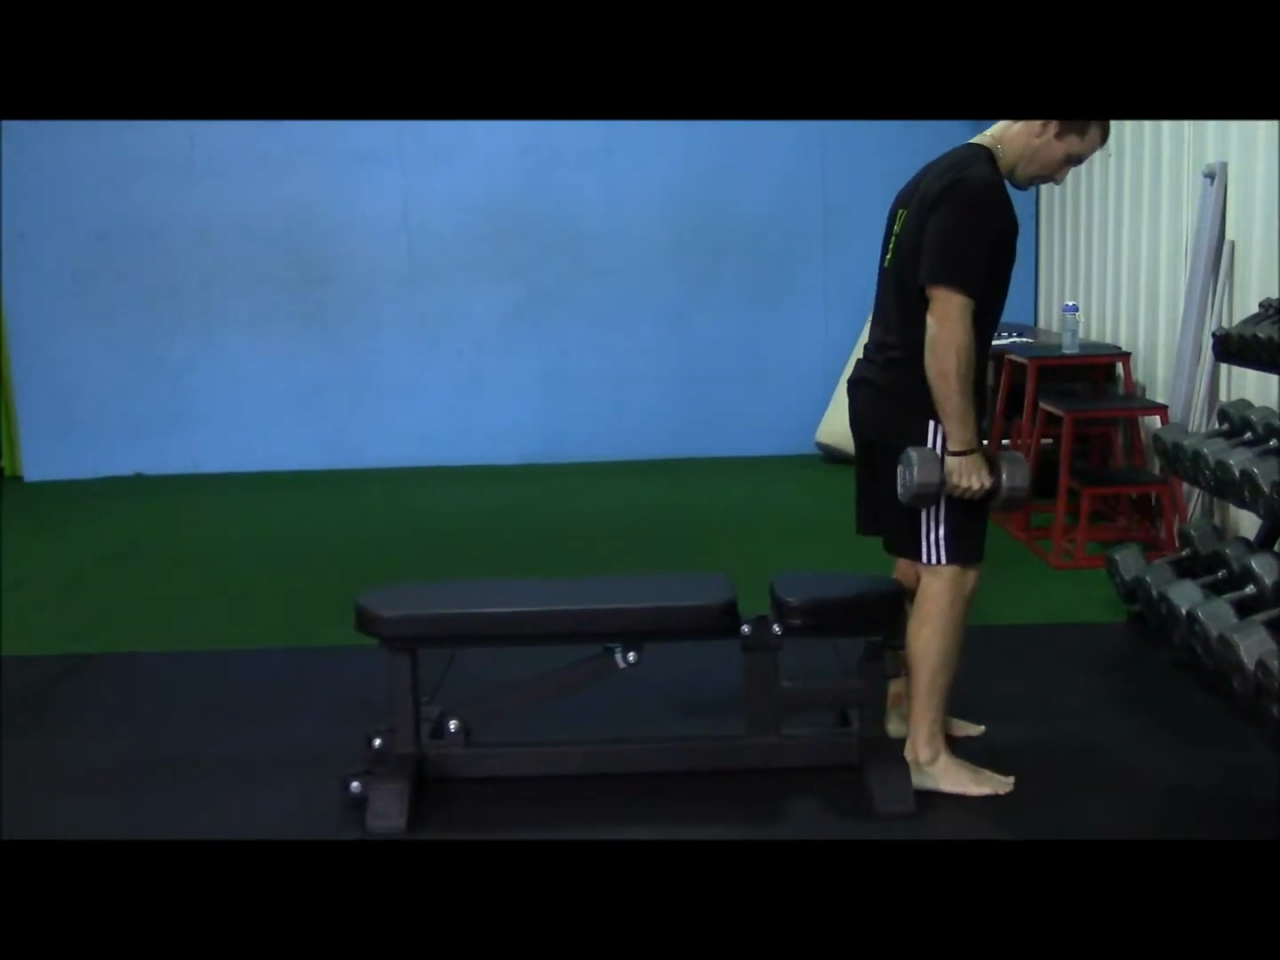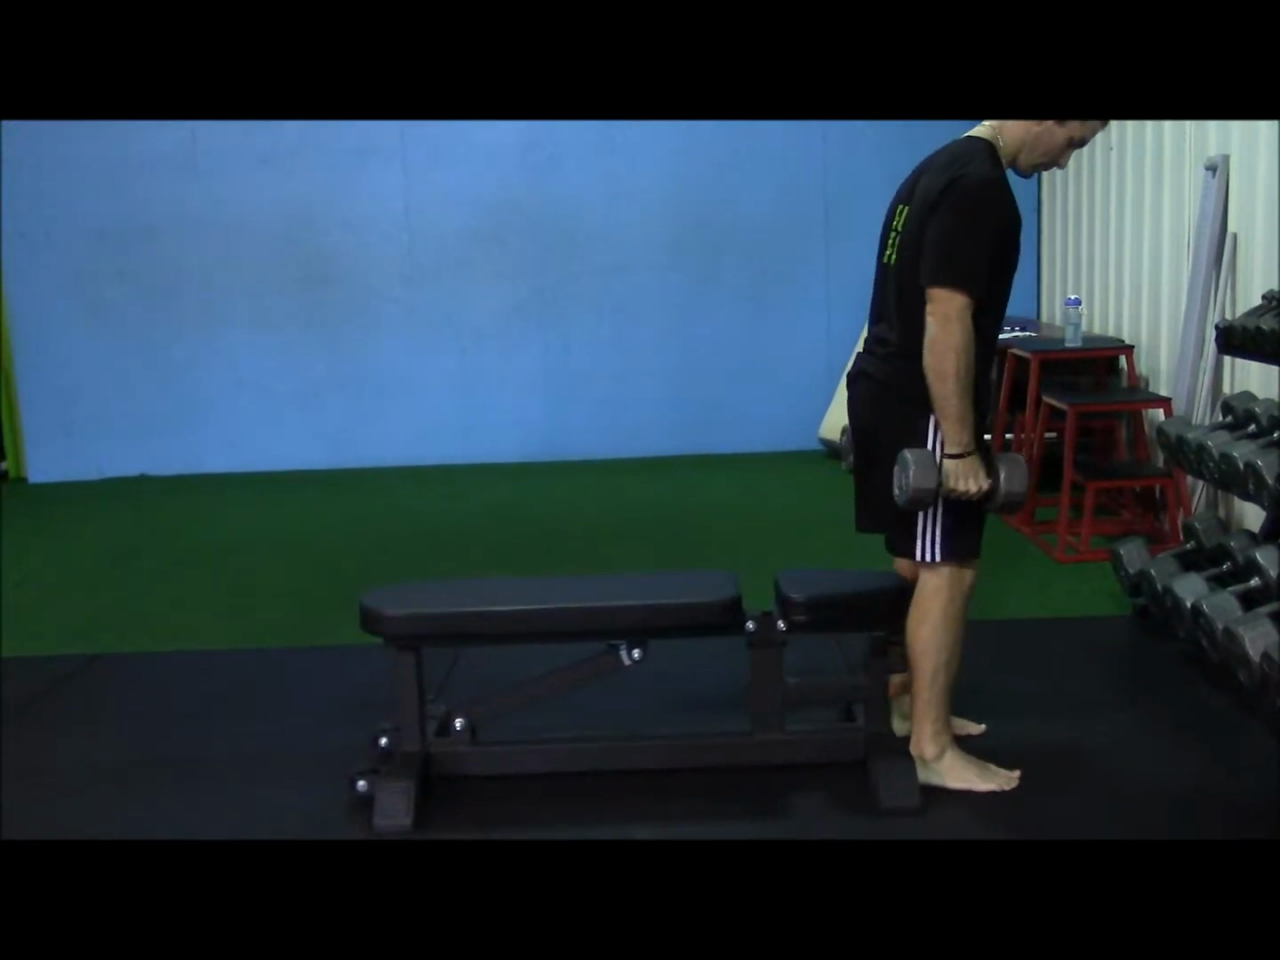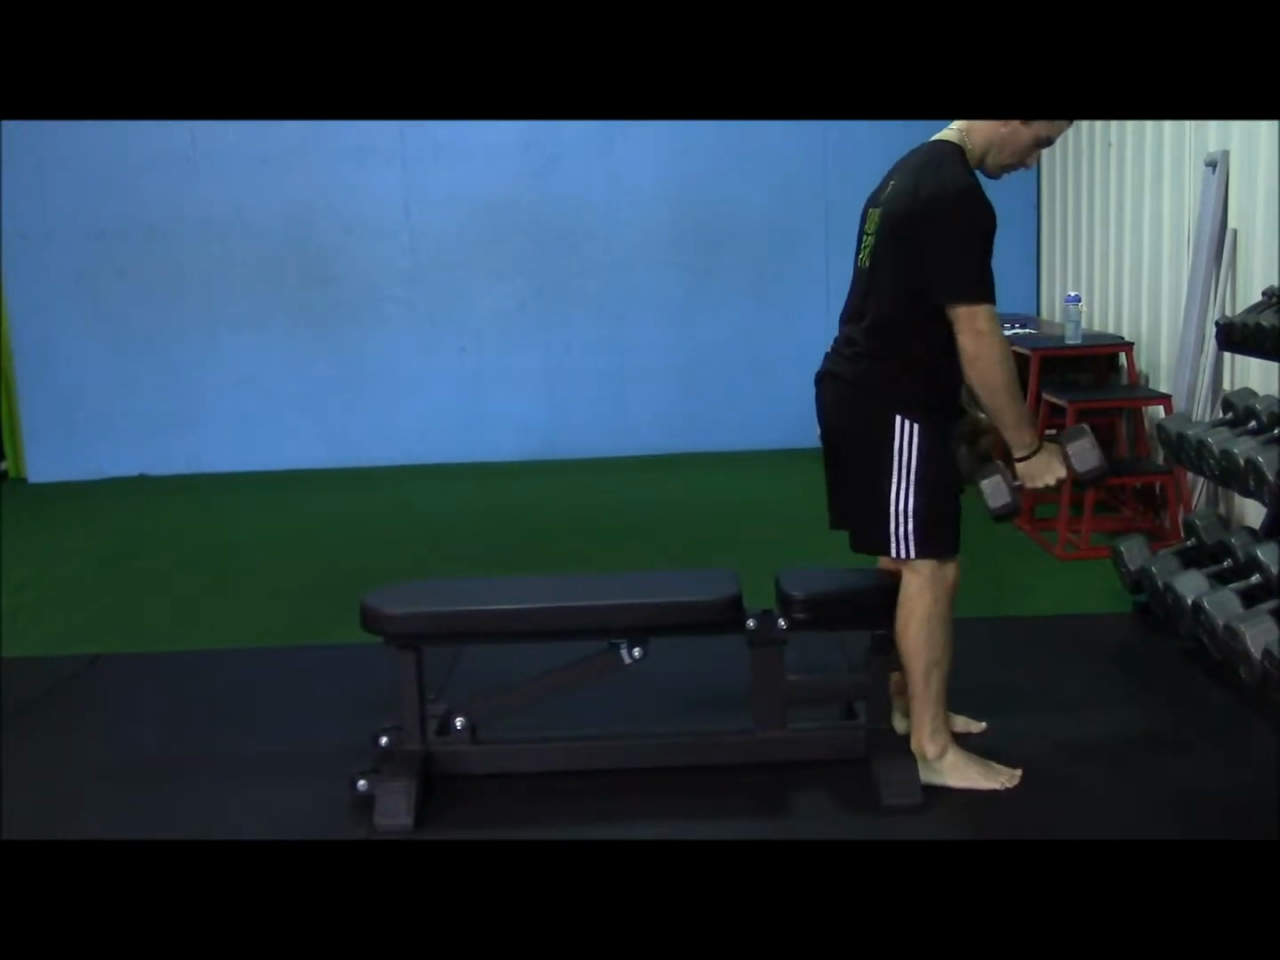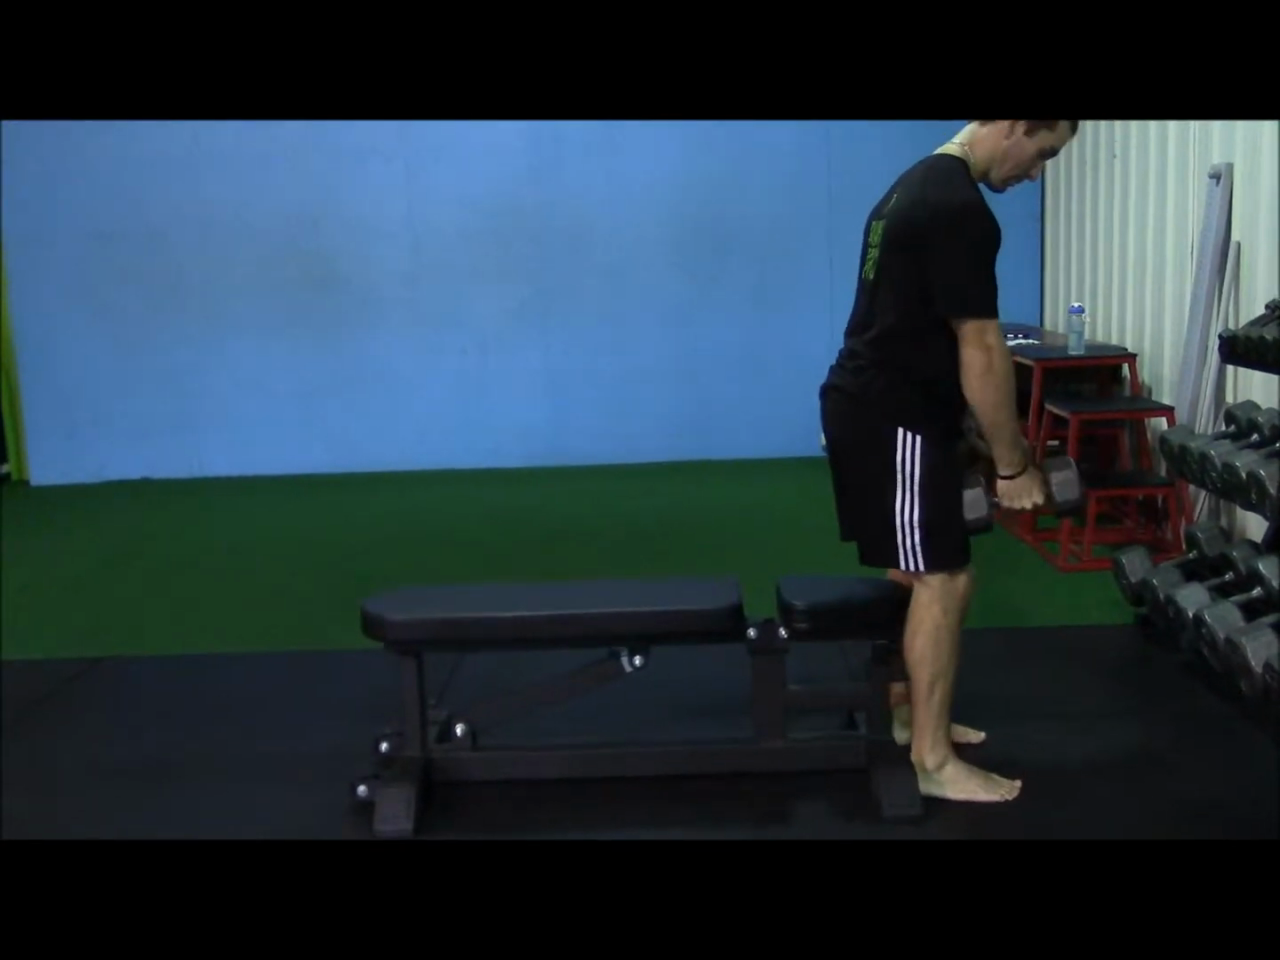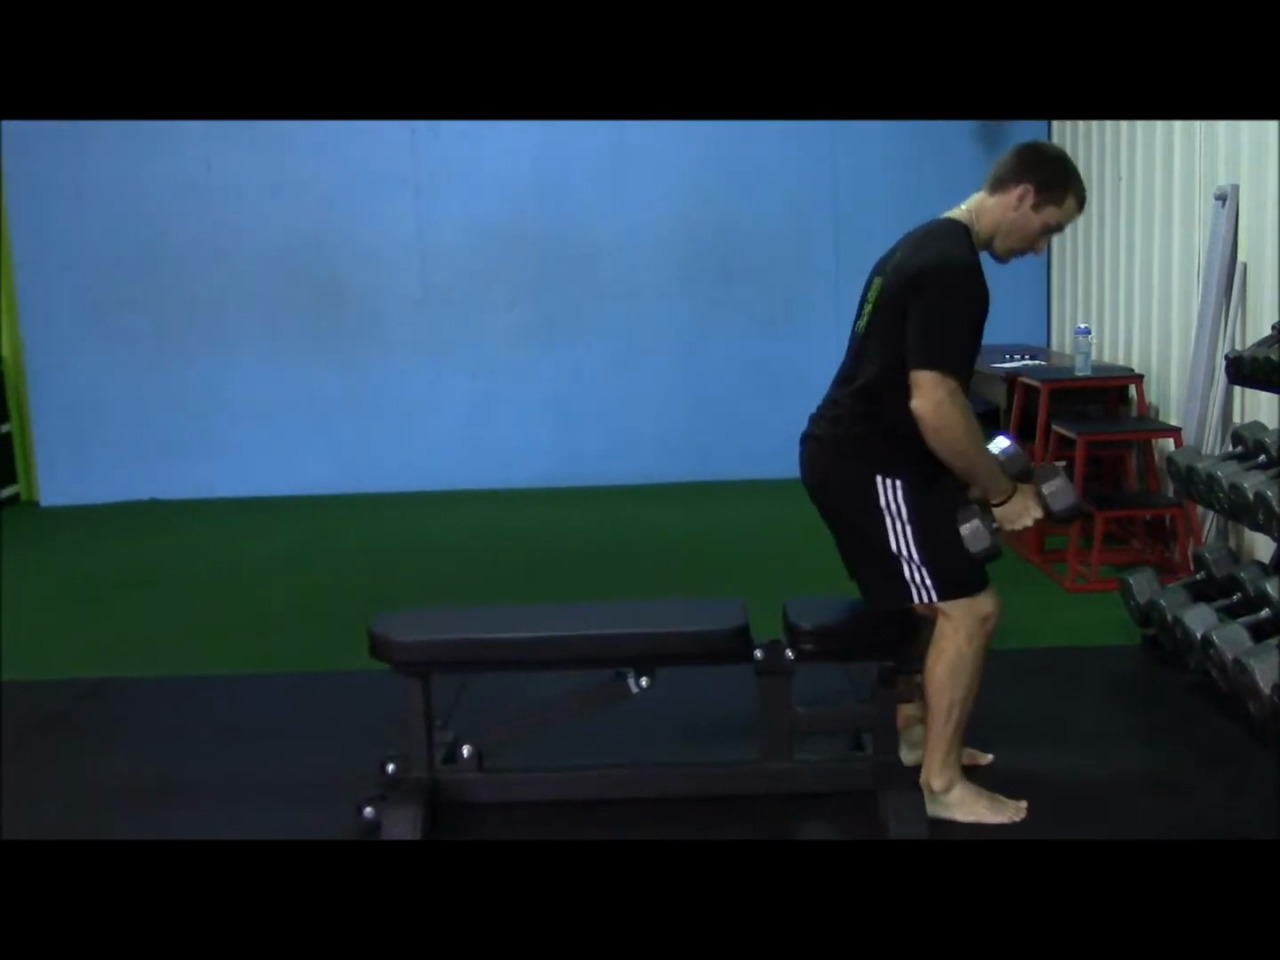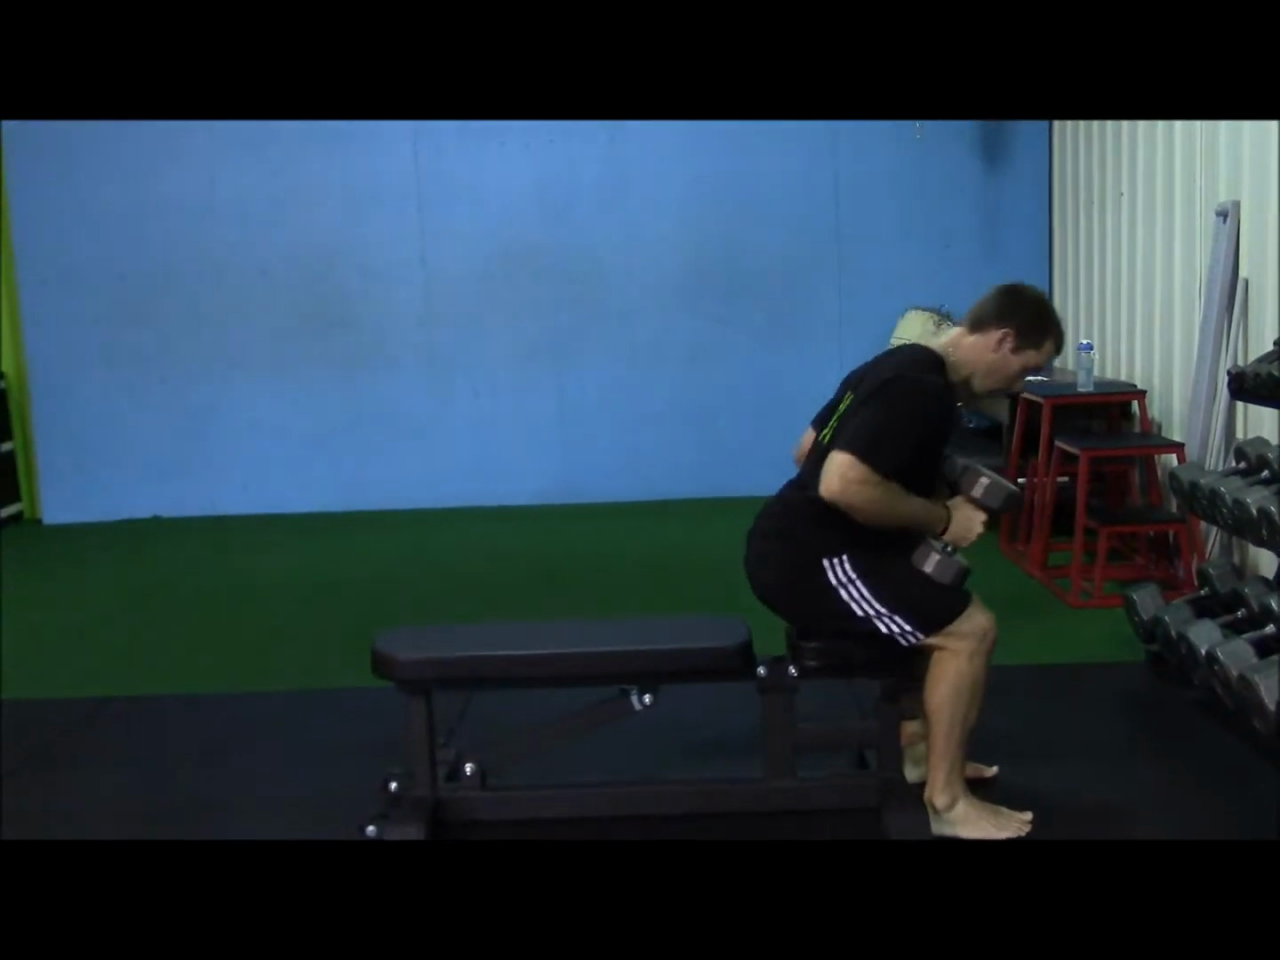
dt=0.5s
person 1, frame 1
left shoulder: (949, 174)
right shoulder: (978, 191)
right elbow: (947, 323)
right wrist: (963, 446)
left hip: (885, 393)
right hip: (917, 408)
left knee: (916, 564)
right knee: (950, 573)
left ankle: (902, 703)
right ankle: (926, 753)
person 1, frame 2
left shoulder: (947, 165)
right shoulder: (981, 186)
right elbow: (947, 321)
right wrist: (960, 447)
left hip: (884, 389)
right hip: (914, 404)
left knee: (917, 561)
right knee: (947, 569)
left ankle: (903, 699)
right ankle: (932, 749)
person 1, frame 3
left shoulder: (920, 170)
right shoulder: (955, 195)
right elbow: (976, 337)
right wrist: (1029, 448)
left hip: (861, 390)
right hip: (892, 406)
left knee: (903, 560)
right knee: (930, 568)
left ankle: (903, 701)
right ankle: (932, 748)
person 1, frame 4
left shoulder: (922, 184)
right shoulder: (959, 209)
right elbow: (981, 351)
right wrist: (1013, 466)
left hip: (867, 402)
right hip: (893, 418)
left knee: (911, 572)
right knee: (943, 582)
left ankle: (905, 710)
right ankle: (933, 761)
person 1, frame 5
left shoulder: (928, 244)
right shoulder: (954, 270)
right elbow: (934, 404)
left wrist: (975, 476)
right wrist: (1003, 492)
left hip: (848, 449)
right hip: (870, 463)
left knee: (931, 597)
right knee: (968, 607)
left ankle: (910, 728)
right ankle: (941, 782)
person 1, frame 6
left shoulder: (903, 366)
right shoulder: (920, 390)
left elbow: (809, 449)
right elbow: (843, 485)
left wrist: (930, 506)
right wrist: (941, 519)
left hip: (791, 543)
right hip: (806, 559)
left knee: (951, 608)
right knee: (972, 629)
left ankle: (912, 746)
right ankle: (946, 801)
